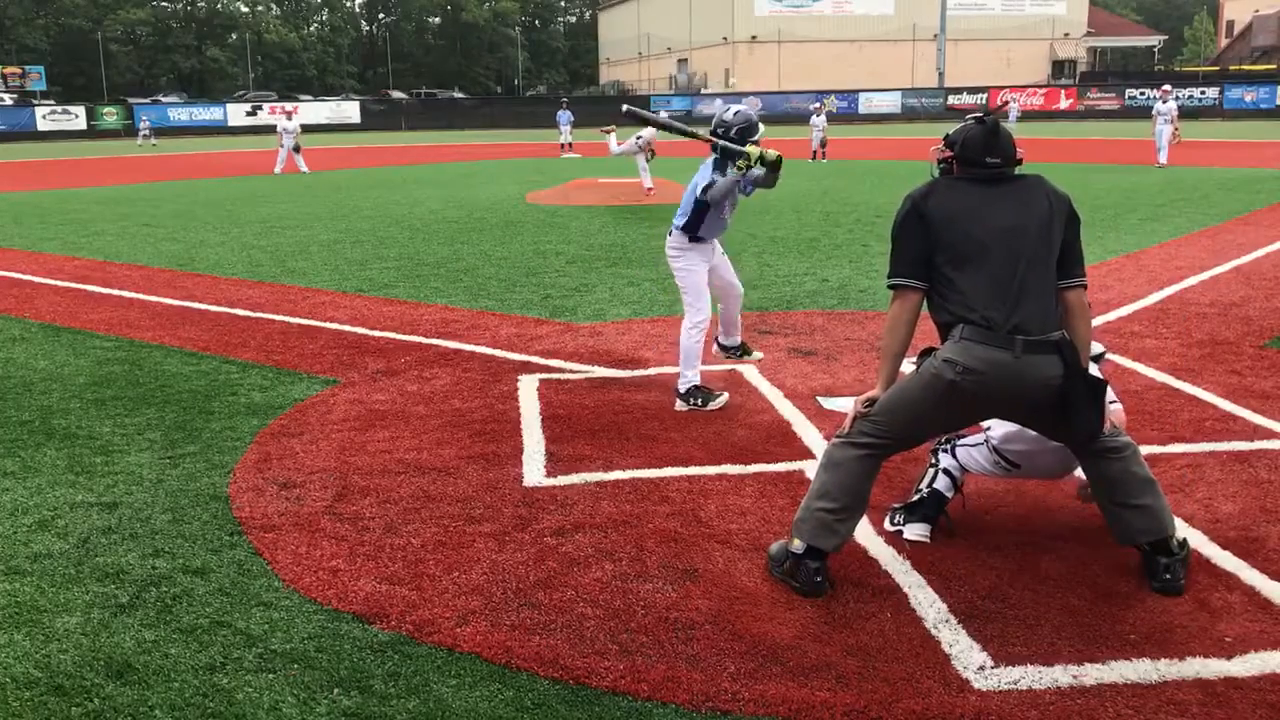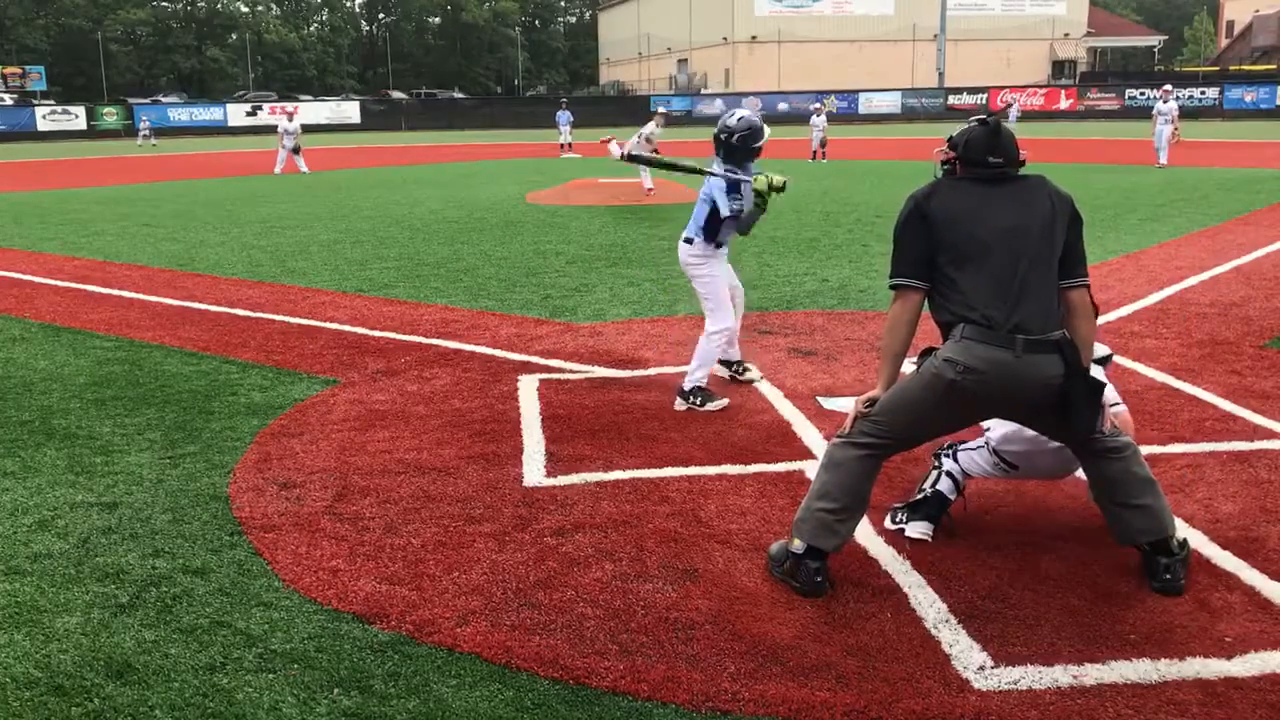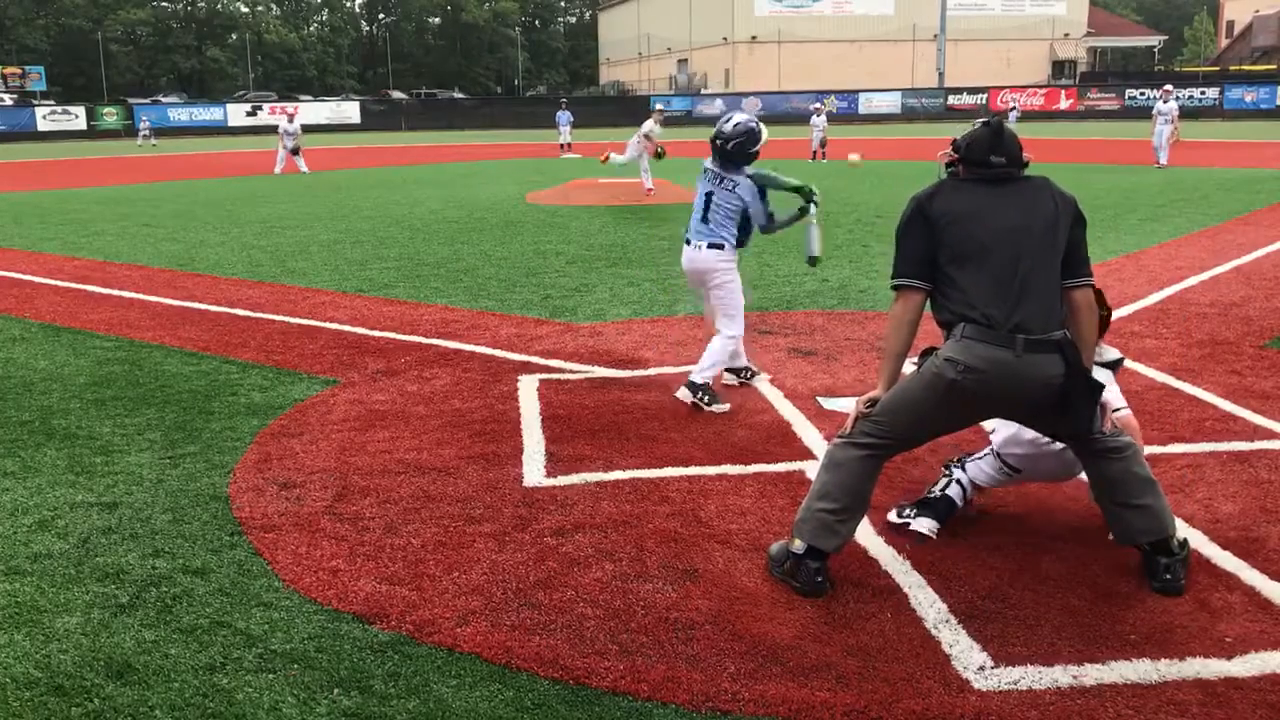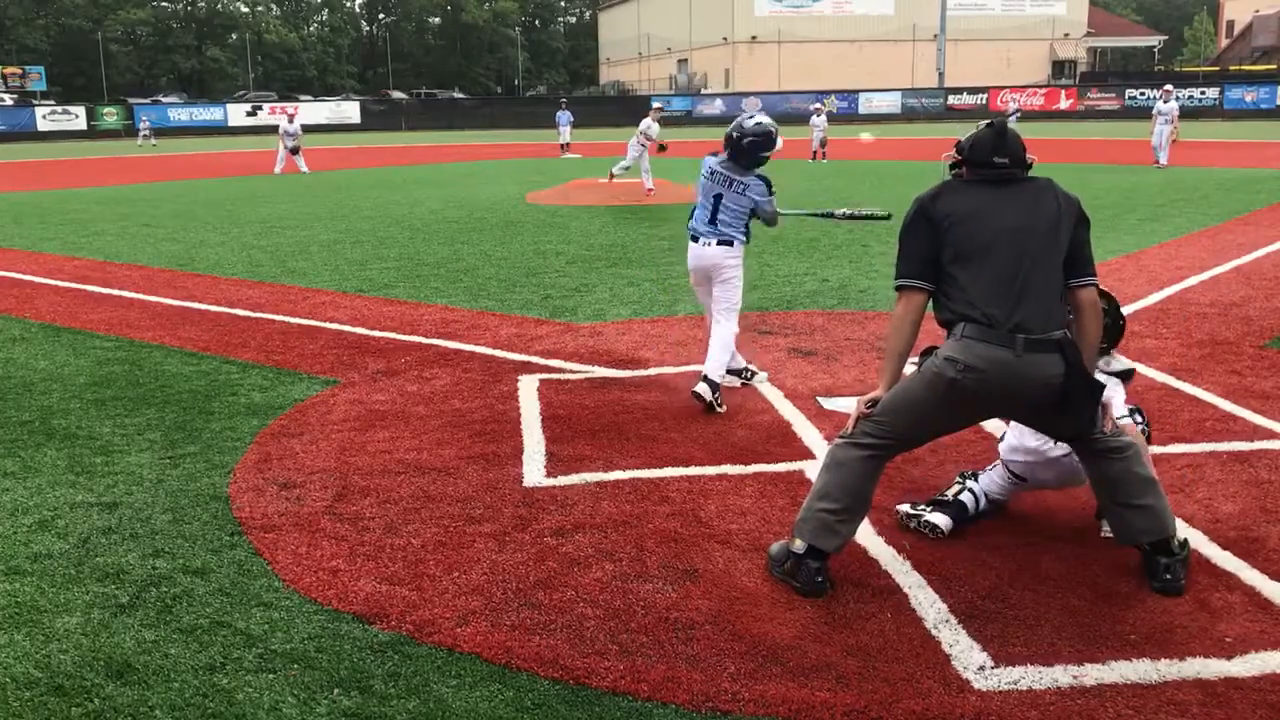
dt=0.1s
person 1, frame 1
left shoulder: (926, 202)
right shoulder: (1050, 199)
left elbow: (906, 301)
right elbow: (1075, 300)
left wrist: (882, 386)
right wrist: (1081, 385)
left hip: (968, 361)
right hip: (1047, 367)
left knee: (861, 437)
right knee: (1104, 441)
left ankle: (806, 556)
right ankle: (1163, 555)
person 1, frame 2
left shoulder: (929, 202)
right shoulder: (1053, 200)
left elbow: (907, 301)
right elbow: (1078, 300)
left wrist: (882, 386)
right wrist: (1081, 383)
left hip: (969, 361)
right hip: (1047, 367)
left knee: (861, 437)
right knee: (1105, 441)
left ankle: (806, 556)
right ankle: (1164, 556)
person 1, frame 3
left shoulder: (931, 203)
right shoulder: (1056, 200)
left elbow: (909, 301)
right elbow: (1081, 300)
left wrist: (883, 386)
right wrist: (1082, 383)
left hip: (970, 360)
right hip: (1048, 365)
left knee: (863, 437)
right knee: (1105, 441)
left ankle: (807, 556)
right ankle: (1164, 556)
person 1, frame 4
left shoulder: (936, 204)
right shoulder: (1060, 202)
left elbow: (911, 302)
right elbow: (1087, 301)
left wrist: (885, 386)
right wrist: (1084, 383)
left hip: (971, 359)
right hip: (1048, 366)
left knee: (864, 437)
right knee: (1107, 440)
left ankle: (806, 556)
right ankle: (1164, 555)
person 2, frame 1
left shoulder: (731, 163)
right shoulder: (717, 167)
left elbow: (765, 183)
right elbow: (713, 197)
left wrist: (772, 165)
right wrist: (741, 169)
left hip: (707, 242)
right hip: (686, 247)
left knee: (734, 293)
right knee: (698, 317)
left ankle: (729, 343)
right ankle: (687, 390)
person 2, frame 2
left shoulder: (741, 170)
right shoulder: (728, 182)
left elbow: (762, 181)
right elbow: (743, 226)
left wrist: (772, 185)
right wrist: (759, 200)
left hip: (710, 251)
right hip: (703, 253)
left knee: (734, 300)
right knee: (721, 323)
left ankle: (730, 360)
right ankle: (690, 390)
person 2, frame 3
left shoulder: (709, 166)
right shoulder: (748, 186)
right elbow: (768, 227)
left wrist: (797, 187)
right wrist: (800, 214)
left hip: (690, 253)
right hip: (718, 258)
left knee: (724, 318)
right knee: (730, 329)
left ankle: (735, 367)
right ankle: (697, 384)
person 2, frame 4
left shoulder: (710, 163)
right shoulder: (759, 185)
right elbow: (771, 221)
right wrist: (772, 210)
left hip: (696, 250)
right hip: (728, 254)
left knee: (718, 317)
right knee: (726, 322)
left ankle: (734, 367)
right ankle: (709, 382)
person 3, frame 1
right shoulder: (1086, 362)
right elbow: (1117, 418)
left hip: (1010, 450)
right hip: (1066, 458)
left knee: (949, 451)
left ankle: (917, 517)
person 3, frame 2
right shoulder: (1090, 364)
right elbow: (1122, 419)
left hip: (1010, 451)
right hip: (1065, 458)
left knee: (951, 457)
left ankle: (918, 518)
person 3, frame 3
right shoulder: (1100, 368)
right elbow: (1127, 423)
left hip: (1015, 456)
right hip: (1071, 460)
left knee: (963, 470)
right knee: (1120, 432)
left ankle: (926, 513)
person 3, frame 4
right shoulder: (1109, 377)
right elbow: (1124, 435)
left hip: (1022, 463)
right hip: (1076, 467)
left knee: (983, 485)
right knee: (1135, 419)
left ankle: (944, 511)
